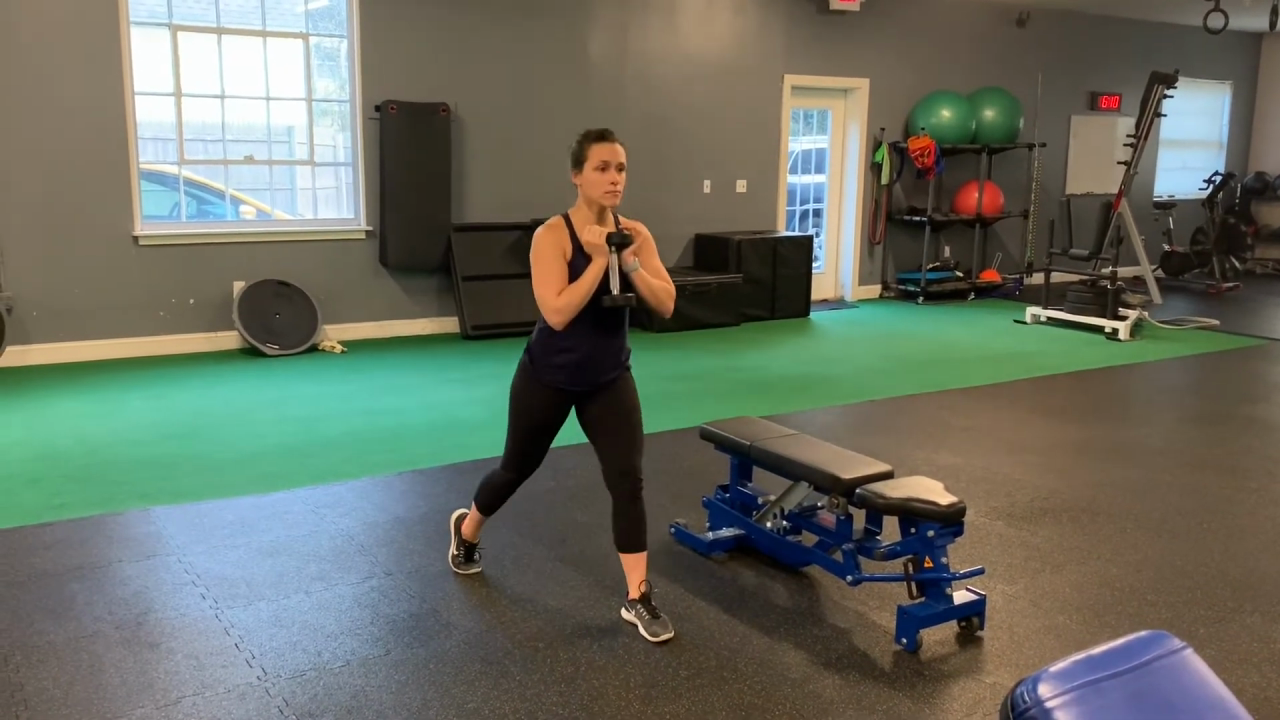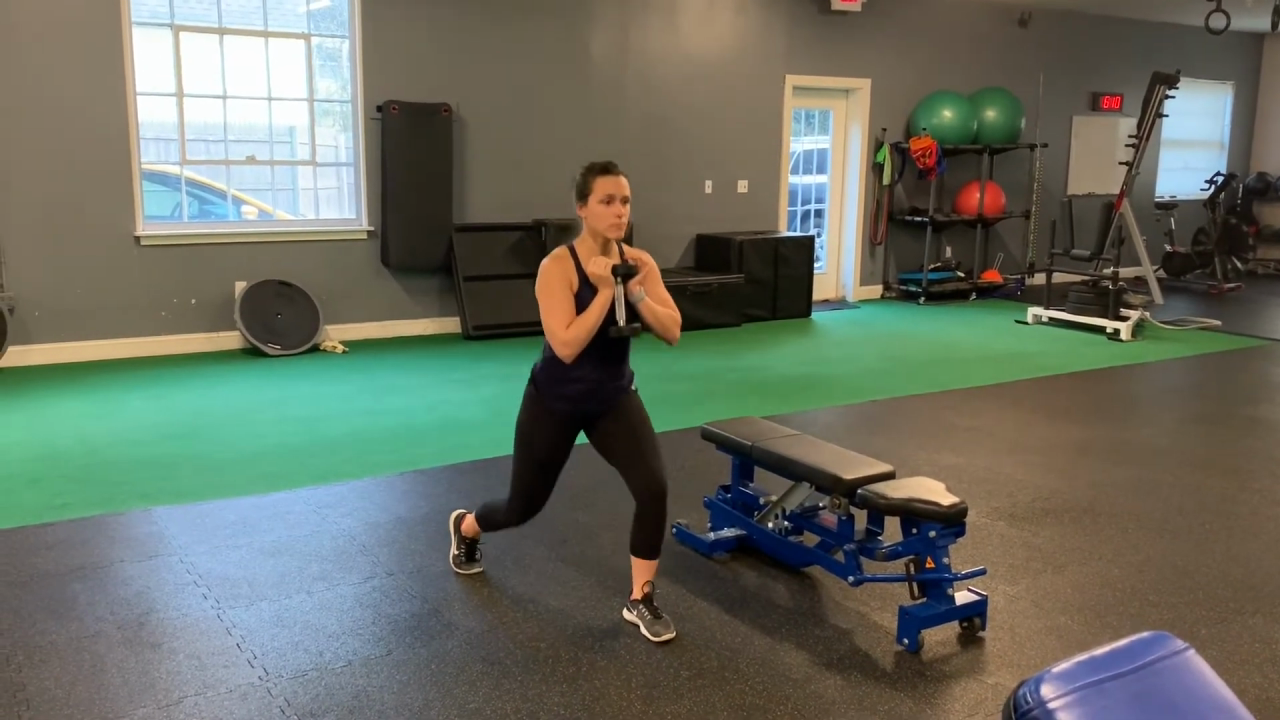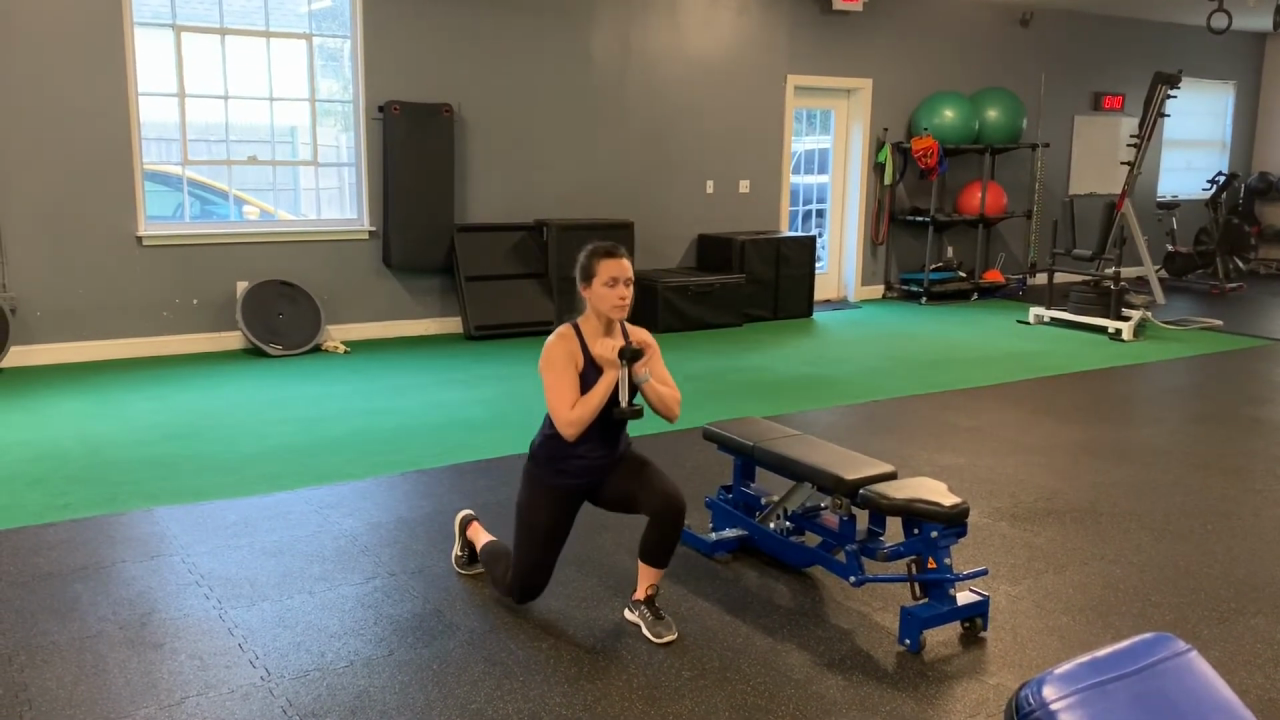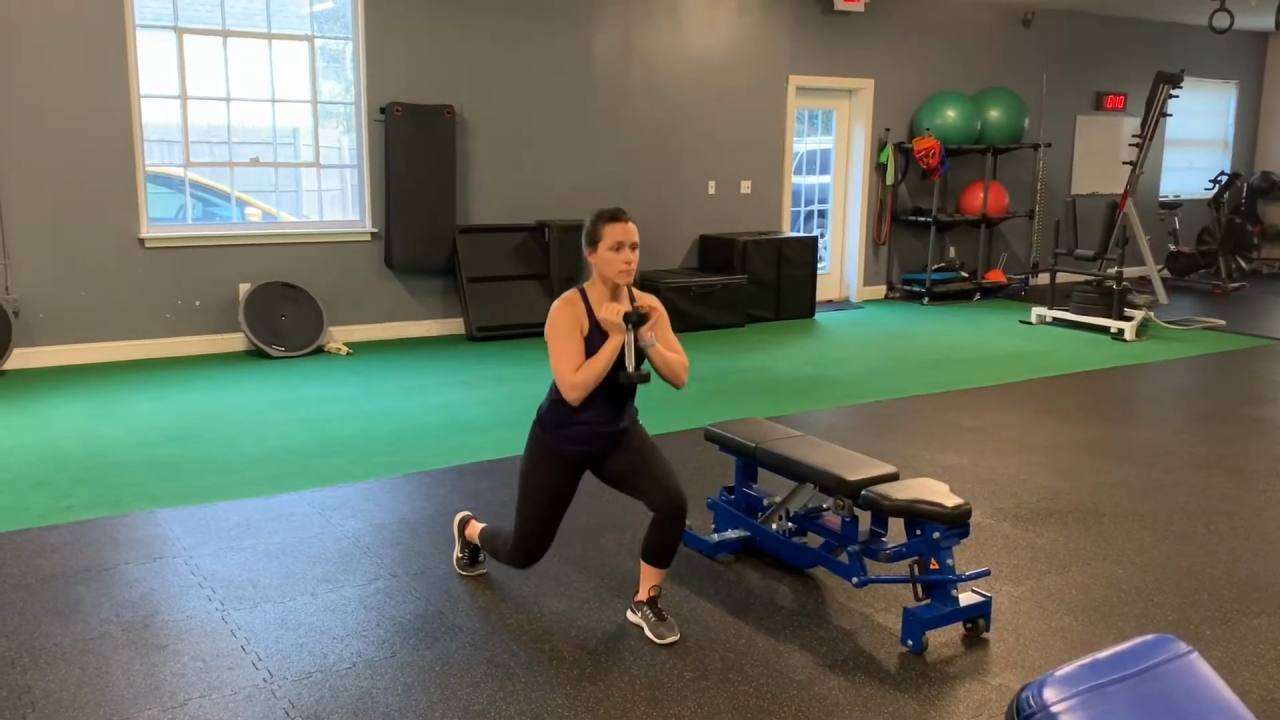
dt=0.4s
person 1, frame 1
left shoulder: (636, 233)
right shoulder: (553, 234)
left elbow: (666, 305)
right elbow: (556, 313)
left wrist: (628, 261)
right wrist: (599, 260)
left hip: (609, 378)
right hip: (548, 376)
left knee: (627, 481)
right knee: (517, 468)
left ankle: (638, 598)
right ankle: (466, 529)
person 1, frame 2
left shoulder: (640, 263)
right shoulder: (558, 266)
left elbow: (673, 332)
right elbow: (566, 346)
left wrist: (635, 291)
right wrist: (604, 291)
left hip: (614, 397)
right hip: (555, 400)
left knee: (653, 488)
right knee: (524, 505)
left ankle: (641, 600)
right ankle: (465, 527)
person 1, frame 3
left shoulder: (640, 340)
right shoulder: (562, 345)
left elbow: (673, 410)
right elbow: (569, 425)
left wrist: (641, 374)
right wrist: (611, 372)
left hip: (612, 462)
right hip: (556, 472)
left knee: (670, 505)
right knee: (523, 588)
left ankle: (643, 602)
right ankle: (472, 530)
person 1, frame 4
left shoulder: (648, 305)
right shoulder: (568, 309)
left elbow: (680, 376)
right elbow: (574, 388)
left wrist: (645, 336)
right wrist: (616, 335)
left hip: (618, 434)
right hip: (560, 440)
left knee: (672, 501)
right knee: (526, 551)
left ankle: (645, 603)
right ankle: (469, 530)
